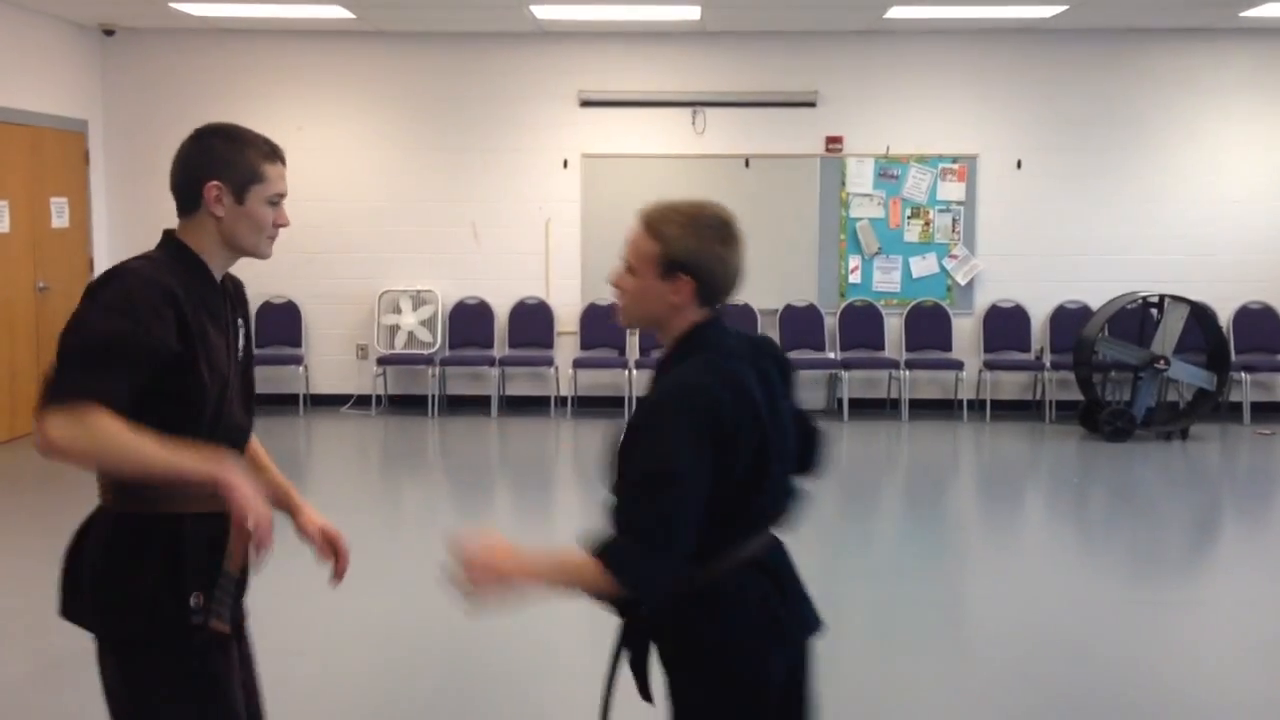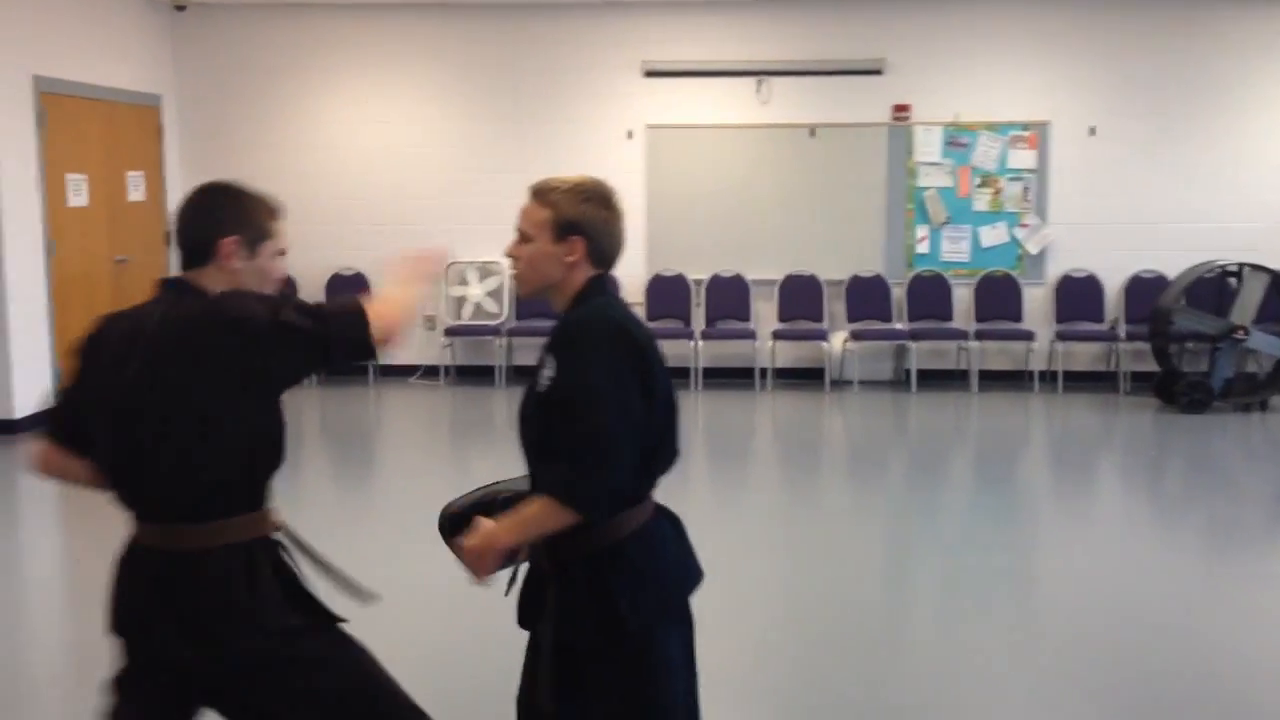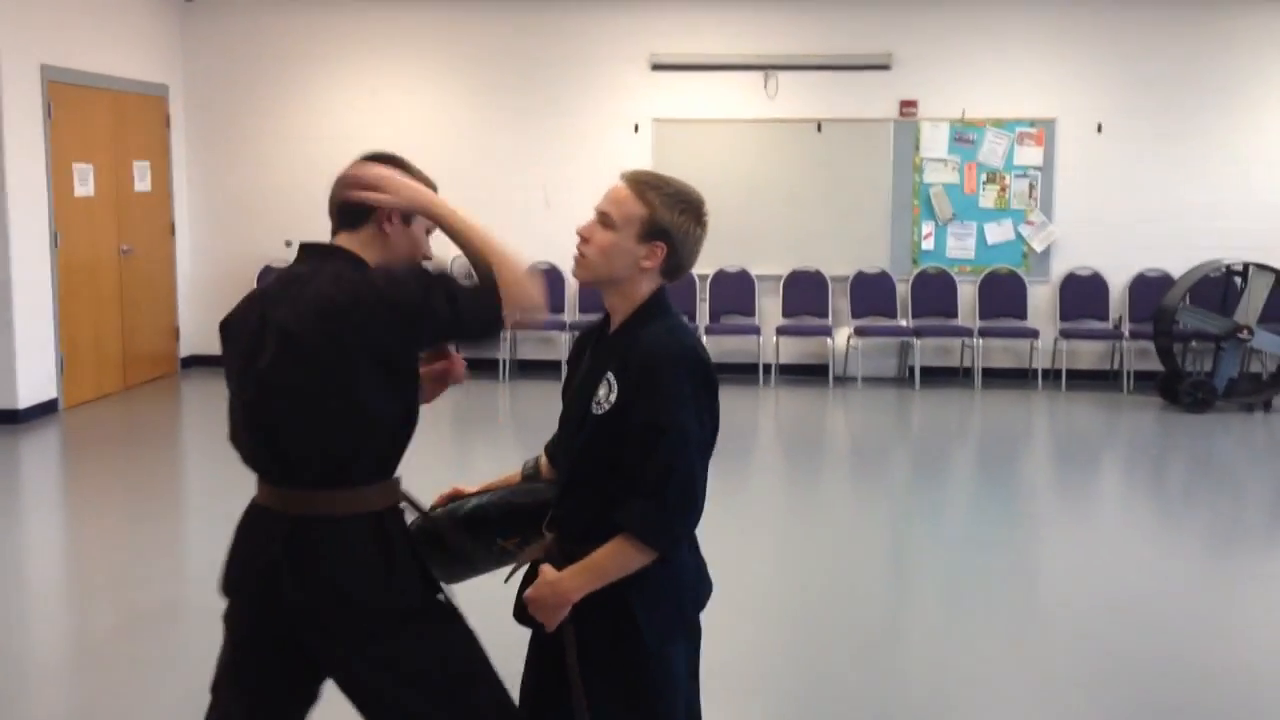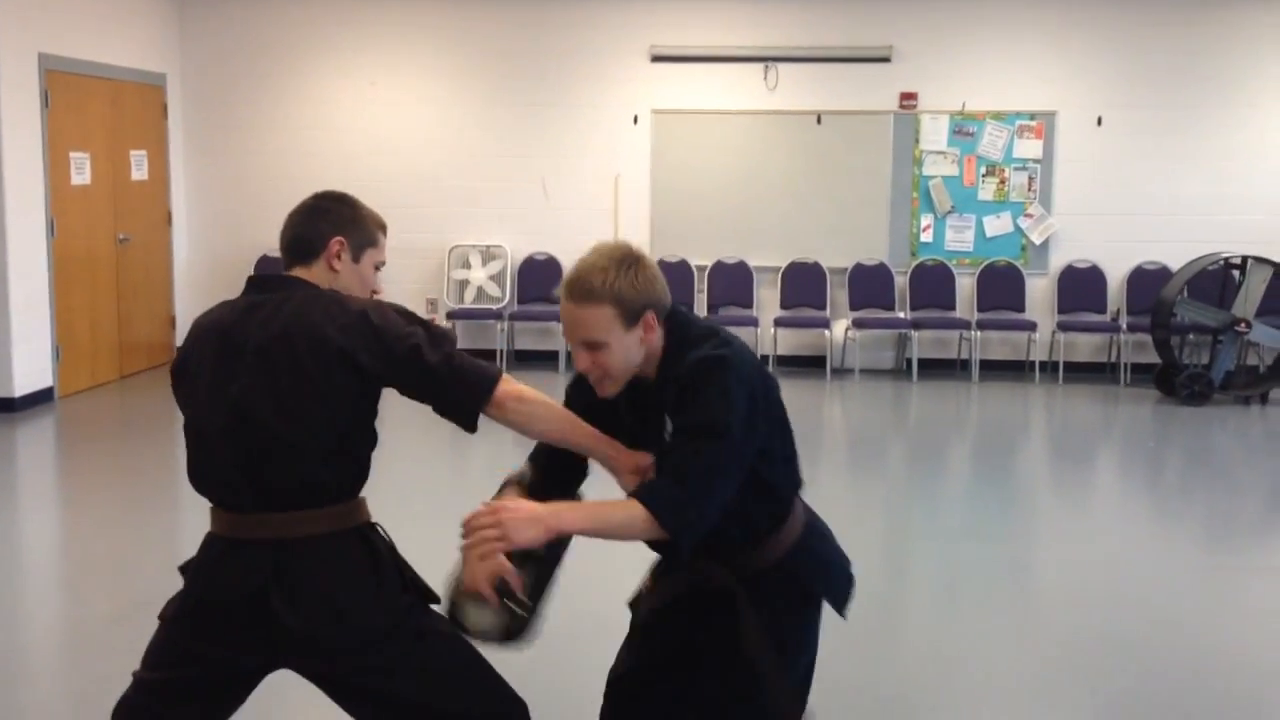
dt=1s
person 1, frame 1
left shoulder: (224, 292)
right shoulder: (137, 293)
right elbow: (62, 429)
left wrist: (297, 507)
right wrist: (218, 475)
left hip: (190, 555)
right hip: (152, 565)
person 1, frame 2
left shoulder: (117, 336)
right shoulder: (238, 322)
left elbow: (54, 457)
right elbow: (374, 326)
right wrist: (414, 276)
left hip: (151, 581)
right hip: (220, 590)
person 1, frame 3
left shoulder: (258, 306)
right shoulder: (384, 296)
right elbow: (519, 293)
left wrist: (412, 386)
right wrist: (433, 206)
left hip: (267, 549)
right hip: (354, 562)
person 1, frame 4
left shoulder: (207, 333)
right shoulder: (359, 327)
right elbow: (502, 397)
right wrist: (615, 454)
left hip: (230, 574)
right hip: (335, 580)
person 2, frame 1
left shoulder: (683, 398)
right shoulder: (755, 357)
left elbow: (644, 555)
right elbow: (799, 452)
left wrist: (520, 567)
left hip: (720, 622)
right hip: (756, 597)
person 2, frame 2
left shoulder: (599, 334)
right shoulder: (583, 328)
left elbow: (590, 476)
left wrist: (500, 536)
right wrist: (510, 510)
left hip: (624, 580)
right hip: (579, 574)
person 2, frame 3
left shoulder: (669, 357)
right shoulder: (598, 341)
left elbow: (666, 515)
left wrist: (572, 584)
right wrist: (491, 489)
left hip: (639, 598)
right hip: (574, 585)
person 2, frame 4
left shoulder: (717, 372)
right shoulder: (607, 376)
left elbow: (681, 508)
right elbow: (553, 467)
left wrist: (552, 519)
right wrist: (507, 513)
left hip: (773, 581)
right hip: (695, 570)
